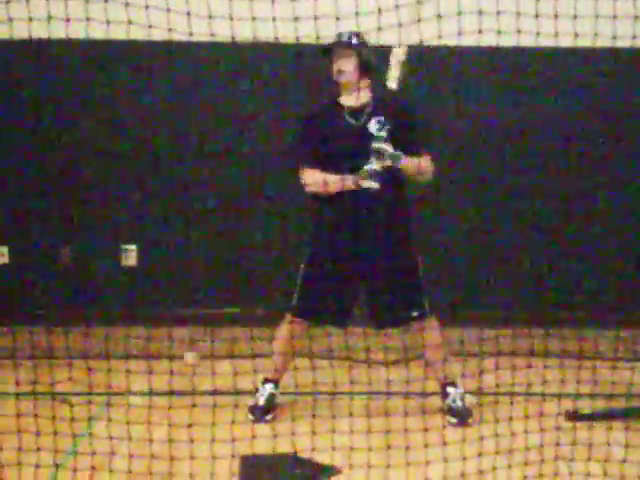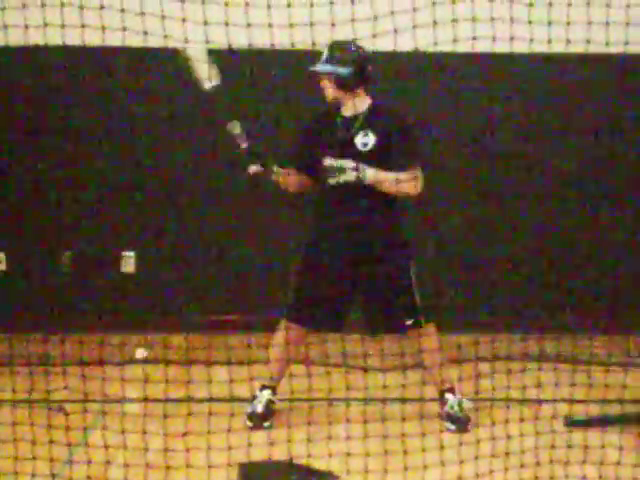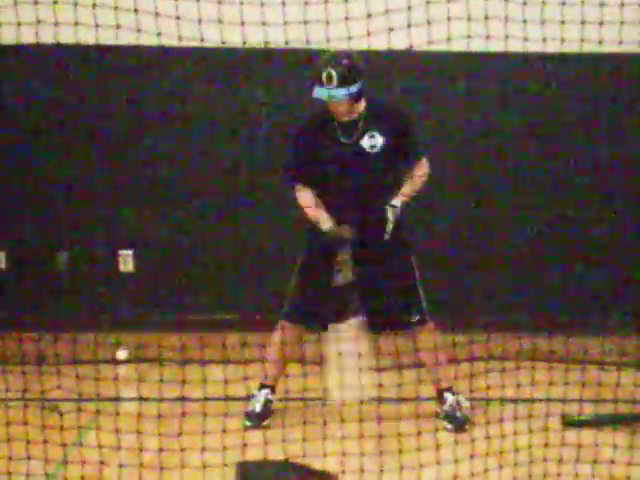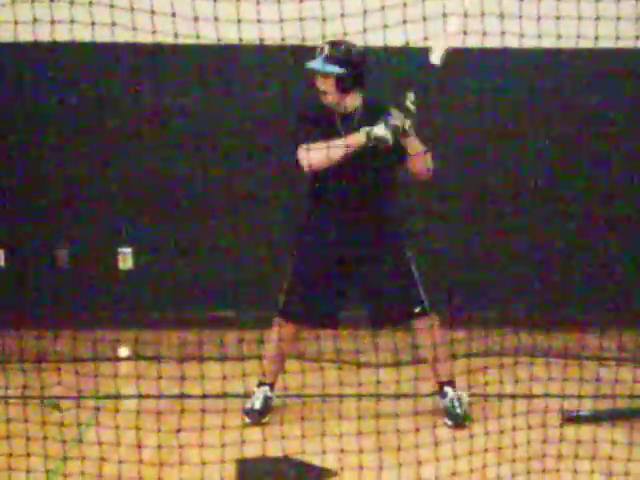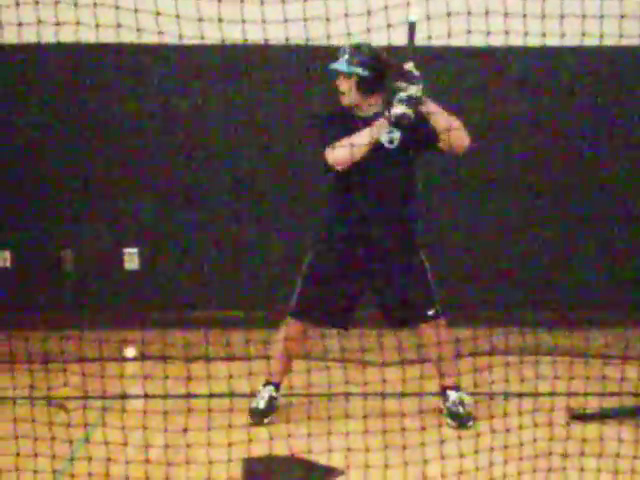
dt=0.5s
person 1, frame 1
left shoulder: (394, 112)
right shoulder: (318, 119)
left elbow: (426, 171)
right elbow: (309, 180)
left wrist: (395, 157)
right wrist: (355, 179)
left hip: (388, 236)
right hip: (334, 236)
left knee: (420, 313)
right knee: (299, 315)
left ankle: (449, 389)
right ankle: (270, 387)
person 1, frame 2
left shoulder: (391, 122)
right shoulder: (320, 125)
left elbow: (413, 184)
right elbow: (305, 181)
left wrist: (360, 172)
right wrist: (274, 172)
left hip: (381, 244)
right hip: (329, 242)
left knee: (415, 322)
right knee: (295, 320)
left ankle: (448, 396)
right ankle: (267, 394)
person 1, frame 3
left shoulder: (391, 120)
right shoulder: (313, 130)
left elbow: (420, 167)
right elbow: (302, 189)
left wrist: (397, 201)
right wrist: (326, 224)
left hip: (384, 243)
right hip: (330, 244)
left knee: (418, 319)
right knee: (294, 320)
left ankle: (447, 395)
right ankle: (265, 392)
person 1, frame 4
left shoulder: (384, 115)
right shoulder: (312, 118)
left elbow: (424, 171)
right elbow: (310, 160)
left wrist: (407, 134)
right wrist: (365, 135)
left hip: (378, 239)
right hip: (324, 240)
left knee: (420, 313)
right knee: (289, 318)
left ankle: (448, 390)
right ankle: (265, 390)
person 1, frame 5
left shoulder: (409, 118)
right shoulder: (334, 120)
left elbow: (460, 142)
right elbow: (337, 158)
left wrist: (422, 102)
right wrist: (384, 122)
left hip: (394, 241)
right hip: (341, 241)
left knee: (430, 317)
right knee: (298, 317)
left ankle: (452, 392)
right ankle: (271, 389)
